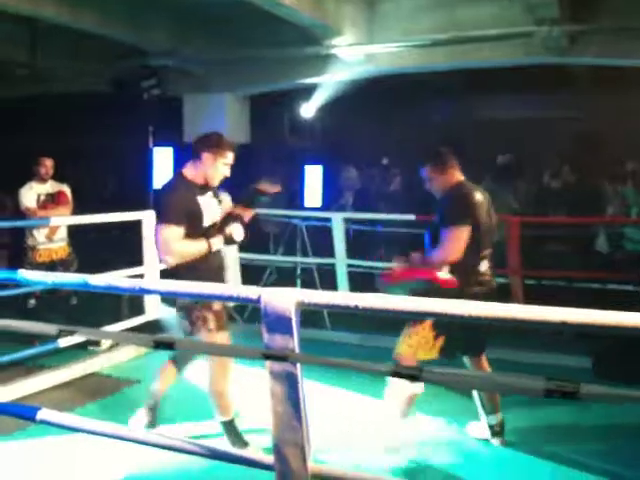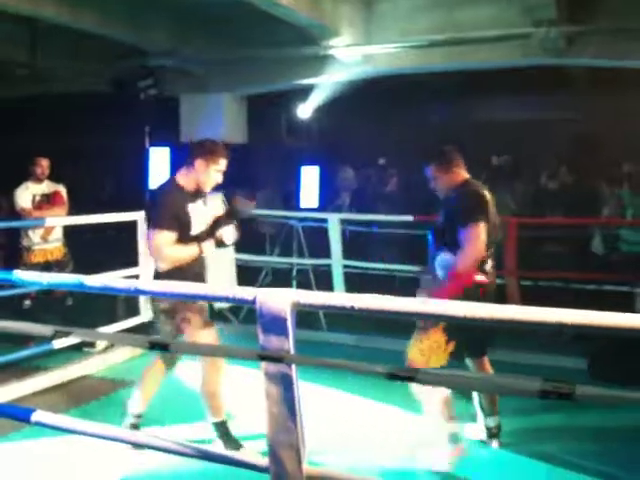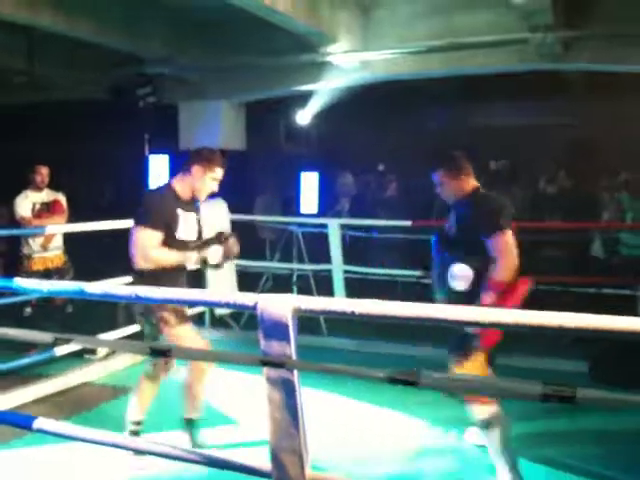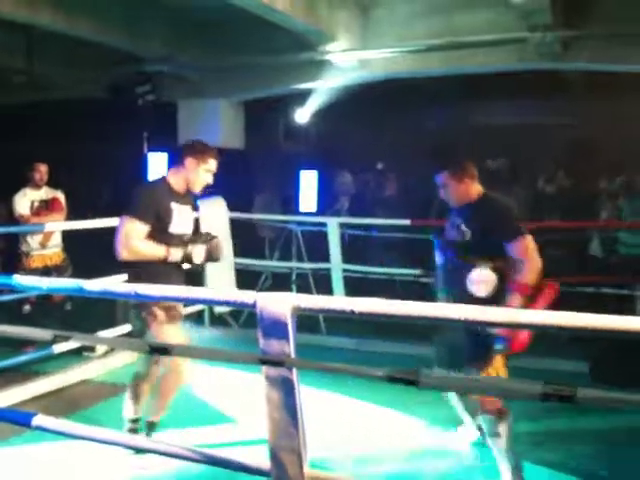
dt=0.1s
person 1, frame 1
left shoulder: (455, 199)
right shoulder: (478, 195)
left elbow: (452, 250)
left wrist: (412, 264)
right wrist: (423, 258)
left hip: (454, 291)
right hip: (477, 288)
left knee: (406, 356)
right knee: (475, 359)
right ankle: (493, 427)
person 1, frame 2
left shoulder: (465, 197)
right shoulder: (476, 194)
left elbow: (474, 248)
left wrist: (440, 287)
right wrist: (444, 281)
left hip: (461, 293)
right hip: (476, 291)
left knee: (419, 361)
right knee: (478, 360)
right ankle: (491, 428)
person 1, frame 3
left shoulder: (483, 207)
right shoulder: (463, 206)
left elbow: (507, 257)
left wrist: (488, 301)
left hip: (473, 308)
right hip: (458, 305)
right knee: (471, 376)
right ankle: (482, 429)
person 1, frame 4
left shoulder: (496, 211)
right shoulder: (460, 212)
left elbow: (530, 261)
left wrist: (511, 307)
right wrist: (444, 302)
left knee: (484, 391)
right knee: (448, 369)
right ankle: (476, 425)
person 2, frame 1
left shoulder: (207, 187)
right shoulder: (175, 194)
left elbow: (229, 213)
right elbow: (169, 253)
left wrist: (250, 207)
right wrist: (219, 239)
left hip: (208, 285)
left knee: (186, 351)
right knee: (221, 358)
left ankle: (150, 407)
right ankle: (230, 430)
person 2, frame 2
left shoulder: (196, 194)
right shoulder: (166, 199)
left elbow: (207, 227)
right elbow: (163, 258)
left wrist: (230, 214)
right wrist: (211, 243)
right hip: (175, 295)
left knee: (167, 357)
right knee: (214, 358)
left ankle: (133, 424)
right ankle: (222, 430)
person 2, frame 3
left shoulder: (192, 204)
right shoulder: (158, 201)
right elbow: (142, 256)
left wrist: (217, 247)
right wrist: (196, 256)
left knee: (159, 365)
right knee: (201, 358)
left ankle: (134, 434)
right ankle: (191, 425)
person 2, frame 4
left shoulder: (187, 199)
right shoulder: (150, 194)
right elbow: (126, 247)
left wrist: (200, 248)
right wrist: (178, 253)
left knee: (156, 364)
right knee: (179, 362)
left ankle: (132, 430)
right ankle: (151, 428)
person 3, frame 1
left shoulder: (62, 188)
right shoulder: (26, 190)
left elbow: (67, 210)
right elbow: (31, 216)
left wrist: (42, 212)
right wrist: (55, 212)
left hip: (61, 246)
right hip: (37, 248)
person 3, frame 2
left shoulder: (58, 188)
right shoulder: (22, 191)
left elbow: (62, 211)
right elbow: (26, 216)
left wrist: (37, 213)
right wrist: (51, 212)
left hip: (56, 246)
right hip: (32, 248)
person 3, frame 3
left shoulder: (57, 197)
right shoulder: (22, 199)
left elbow: (62, 219)
right elbow: (26, 225)
left wrist: (37, 221)
right wrist: (50, 221)
left hip: (56, 255)
right hip: (32, 257)
person 3, frame 4
left shoulder: (56, 194)
right shoulder: (21, 197)
left elbow: (61, 216)
right elbow: (25, 222)
left wrist: (36, 219)
right wrist: (50, 218)
left hip: (55, 252)
right hip: (31, 254)
left knee: (60, 293)
